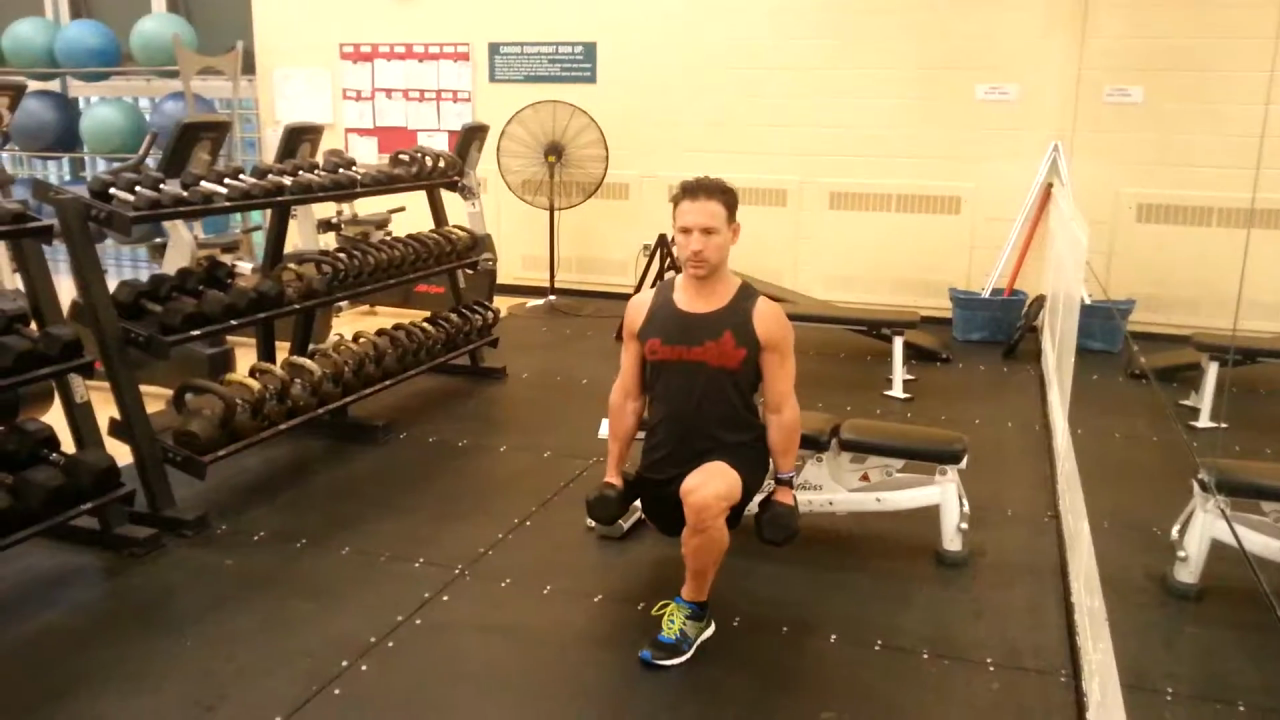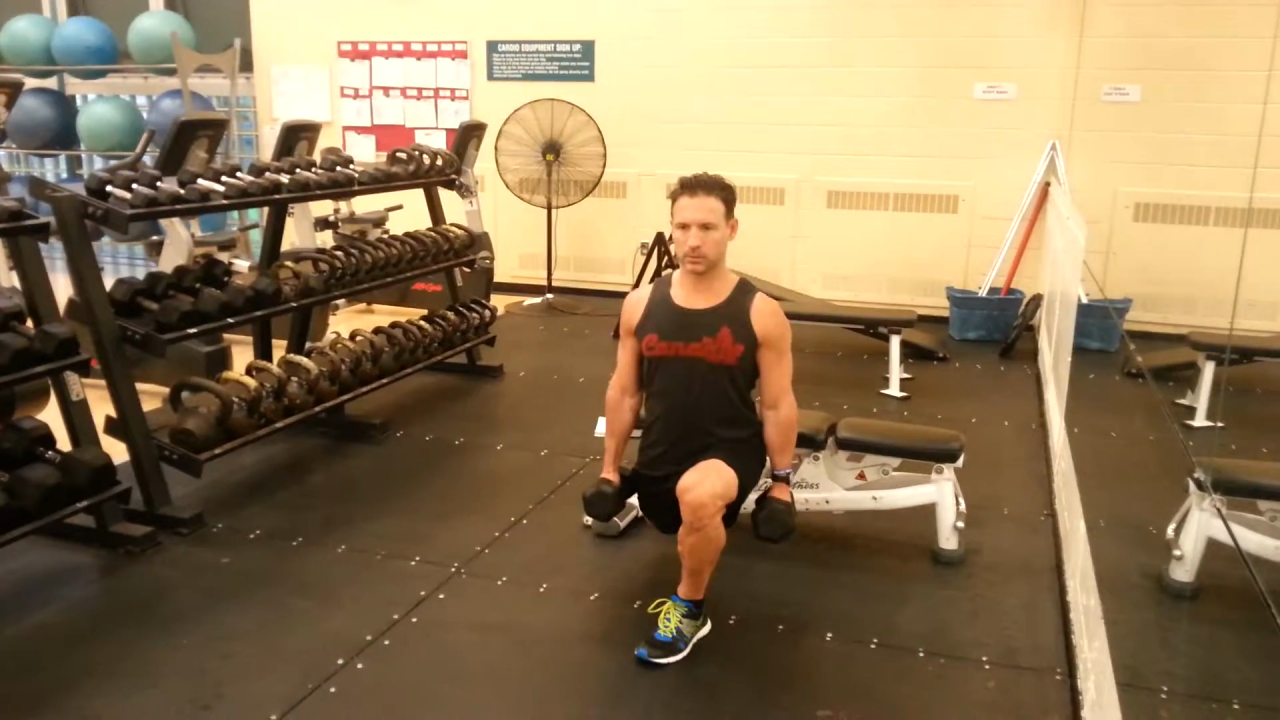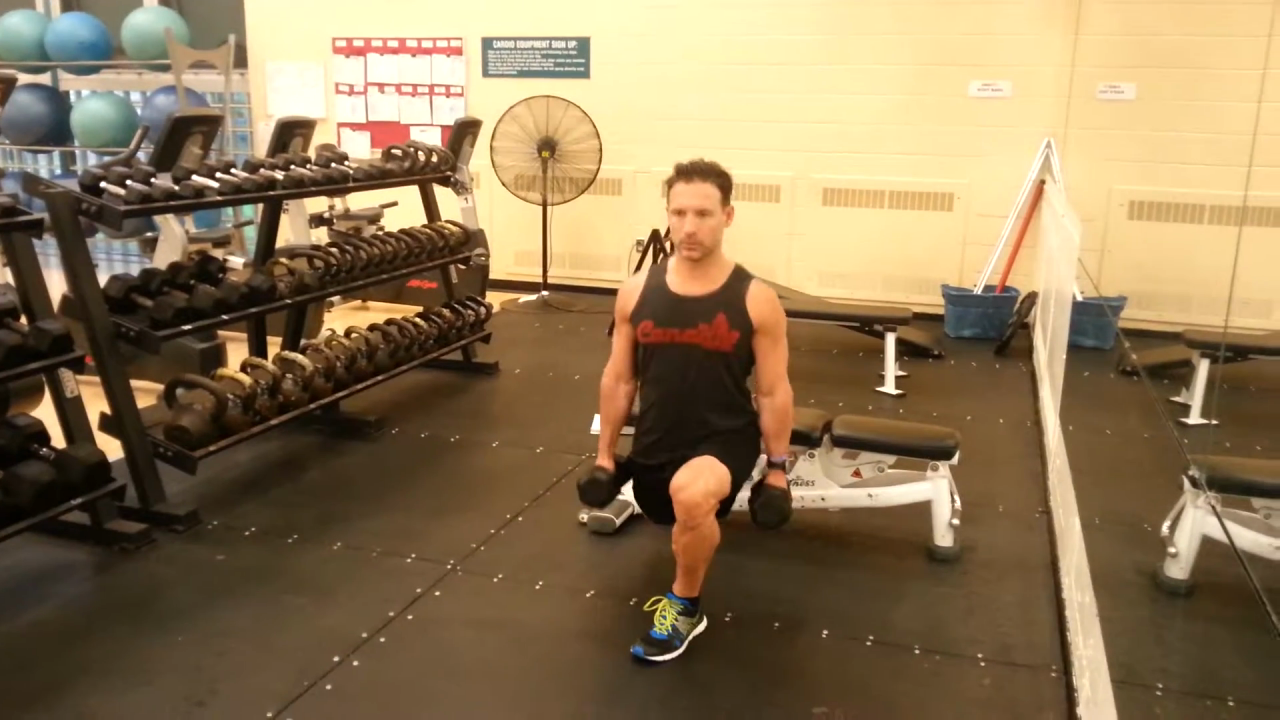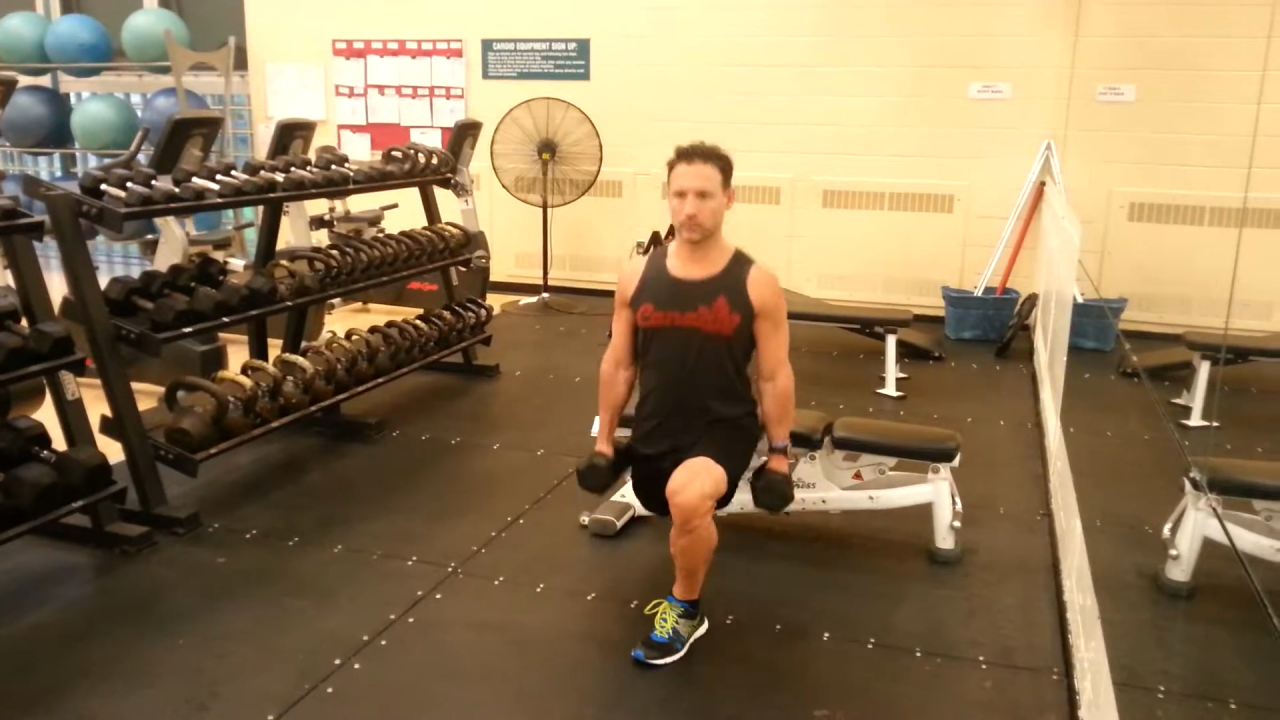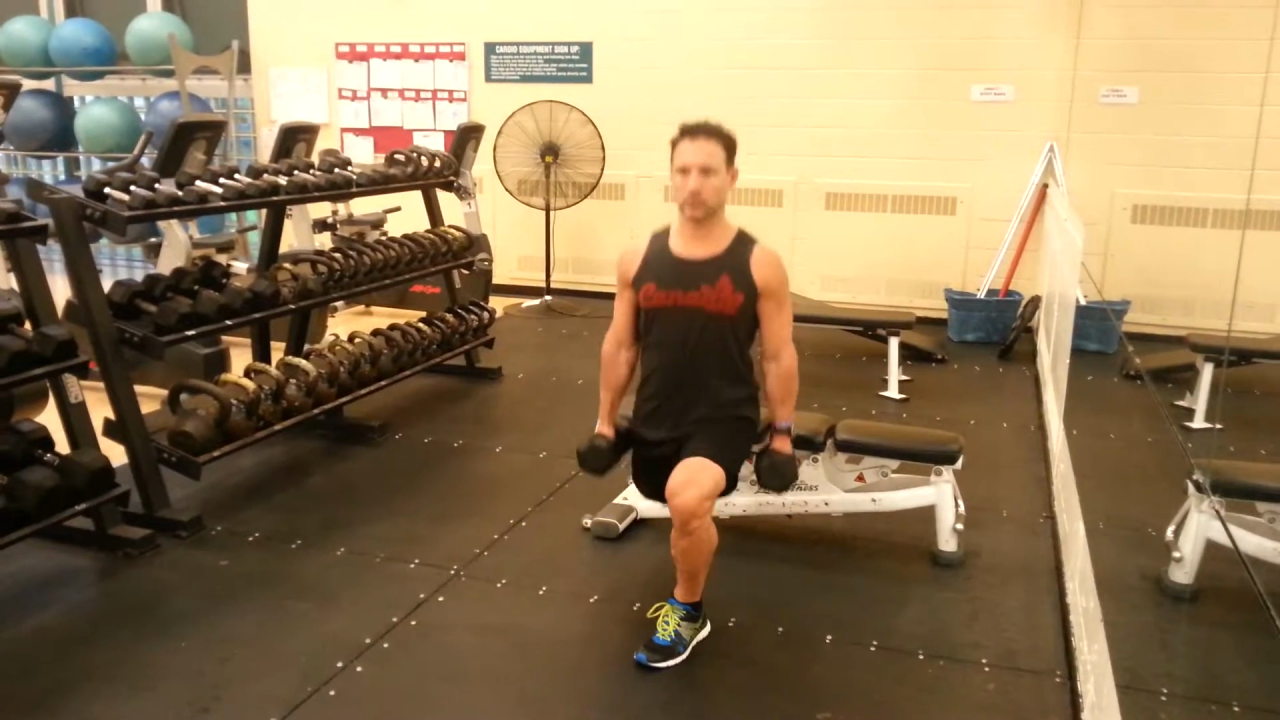
dt=0.1s
person 1, frame 1
left shoulder: (763, 318)
right shoulder: (643, 308)
left elbow: (781, 410)
right elbow: (627, 396)
left wrist: (784, 483)
right wrist: (613, 468)
left hip: (734, 451)
right hip: (663, 456)
left knee: (701, 498)
left ankle: (692, 612)
person 1, frame 2
left shoulder: (761, 314)
right shoulder: (641, 305)
left elbow: (778, 406)
right elbow: (624, 392)
left wrist: (780, 481)
right wrist: (610, 465)
left hip: (730, 447)
right hip: (660, 452)
left knee: (697, 497)
left ankle: (689, 609)
person 1, frame 3
left shoulder: (756, 301)
right shoulder: (636, 292)
left elbow: (774, 393)
right elbow: (619, 379)
left wrist: (776, 467)
right wrist: (605, 451)
left hip: (725, 438)
right hip: (654, 442)
left knee: (690, 495)
left ankle: (684, 607)
person 1, frame 4
left shoulder: (756, 284)
right shoulder: (637, 276)
left elbow: (775, 377)
right elbow: (618, 364)
left wrist: (778, 452)
right wrist: (605, 436)
left hip: (724, 427)
right hip: (654, 429)
left knee: (687, 501)
right knee: (662, 503)
left ankle: (685, 610)
person 1, frame 5
left shoulder: (759, 264)
right shoulder: (639, 258)
left elbow: (779, 356)
right elbow: (620, 345)
left wrist: (782, 430)
right wrist: (606, 418)
left hip: (724, 416)
right hip: (655, 416)
left knee: (686, 502)
right knee: (661, 492)
left ankle: (687, 611)
